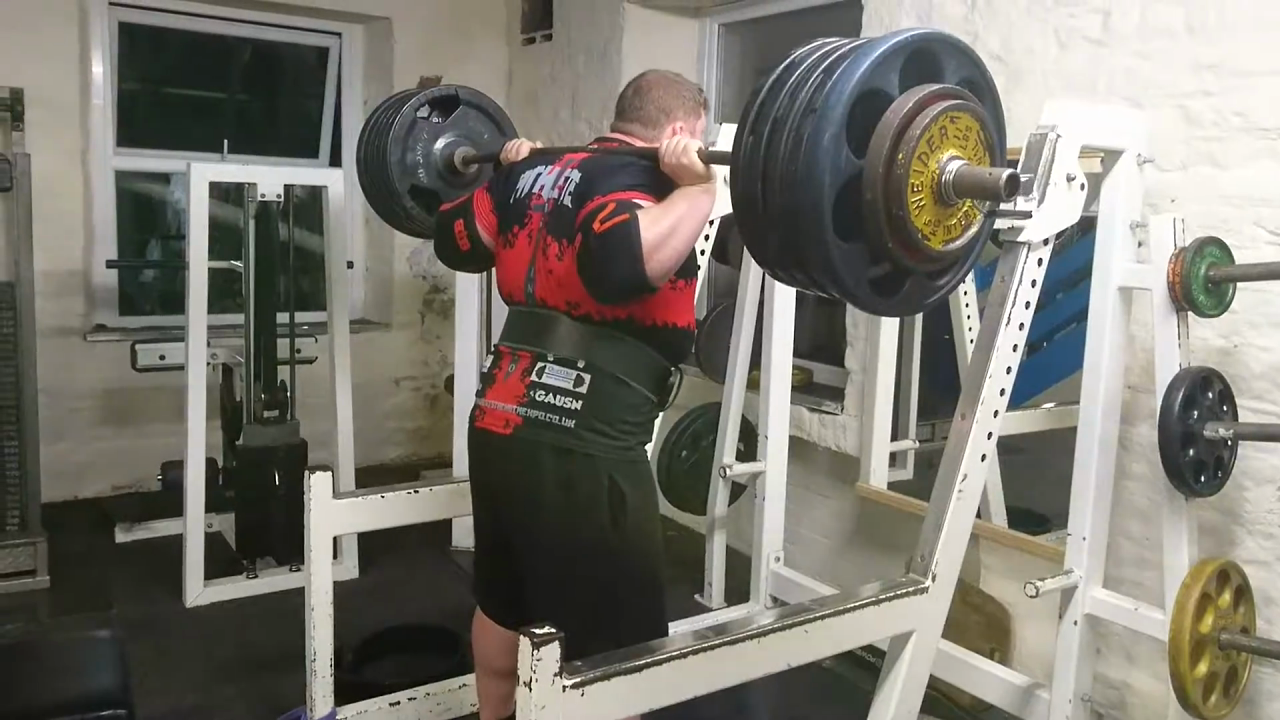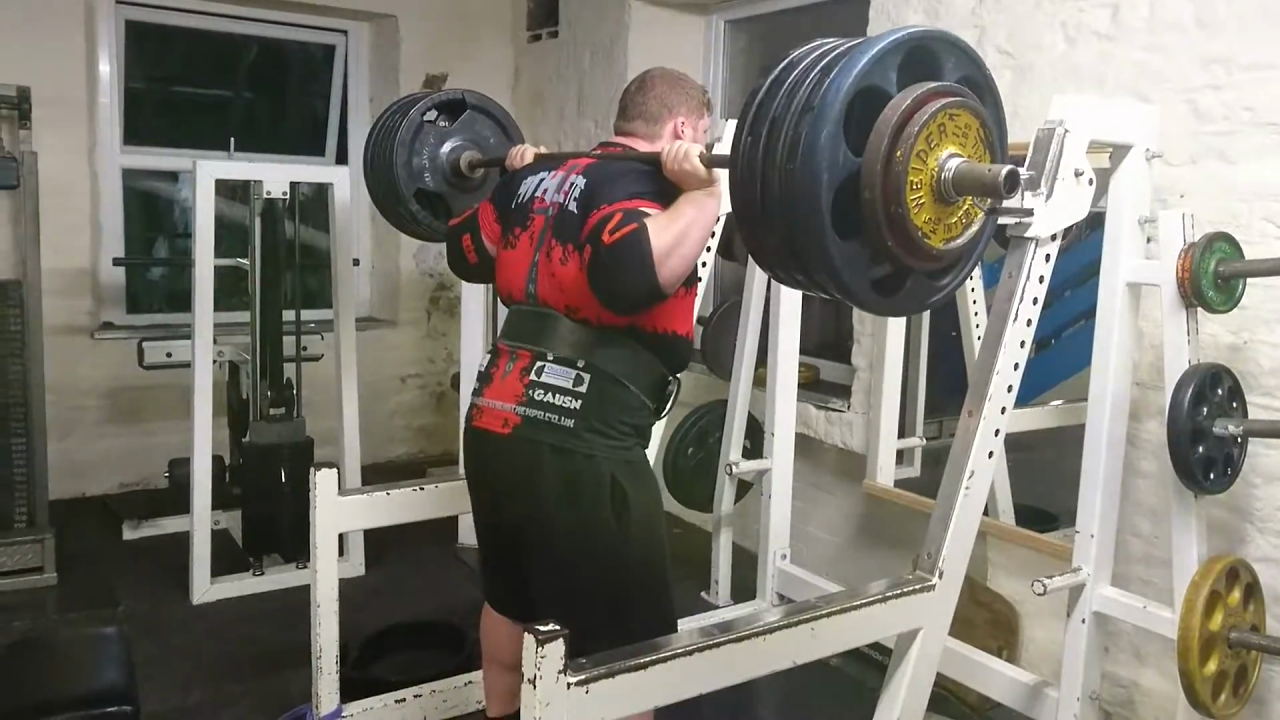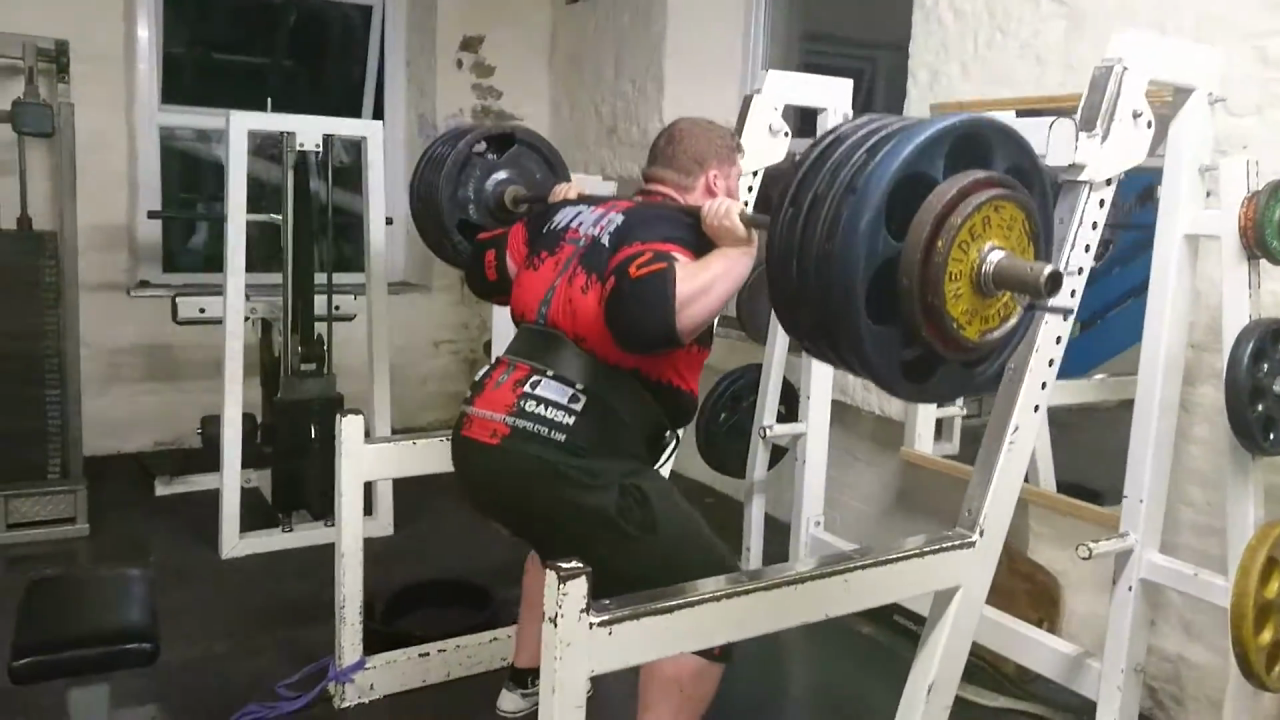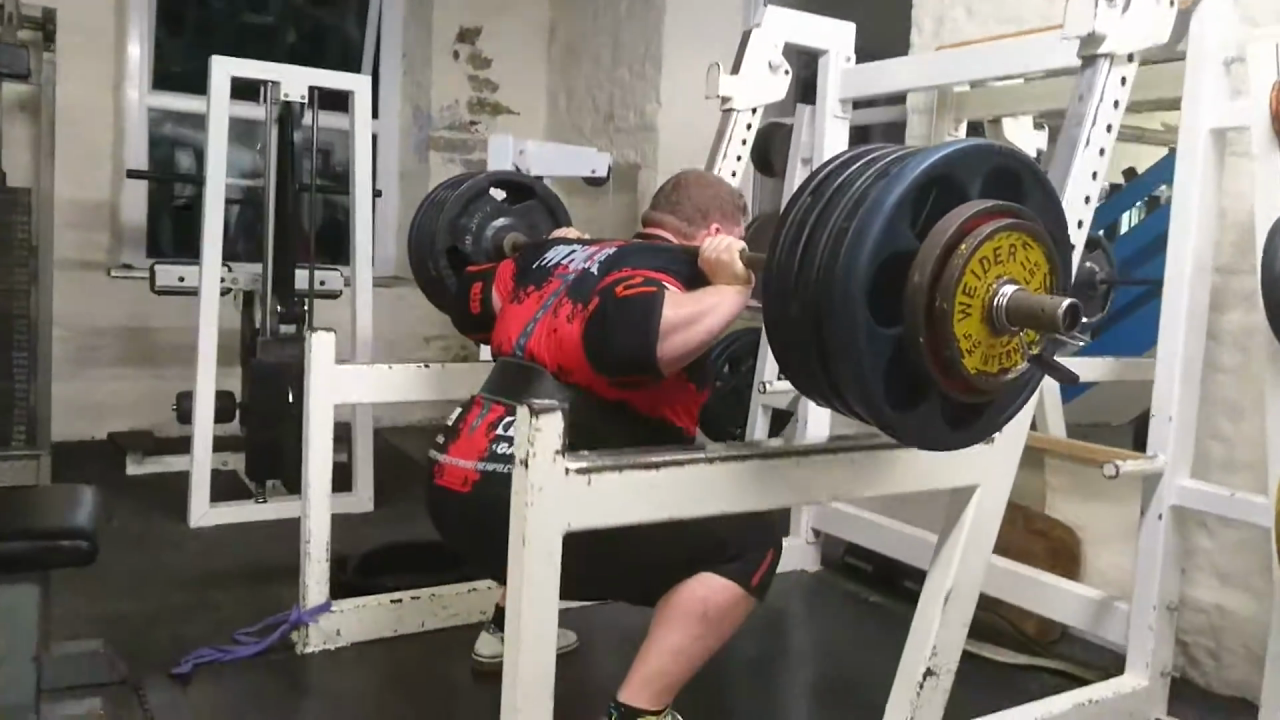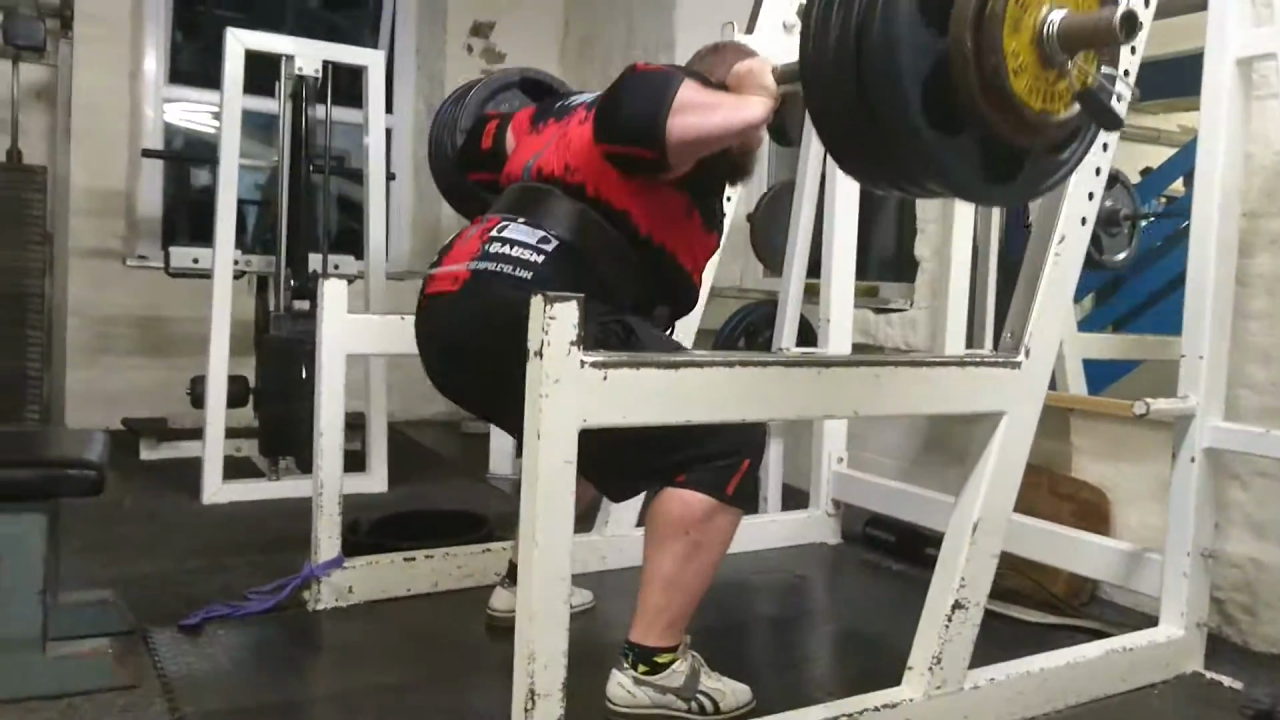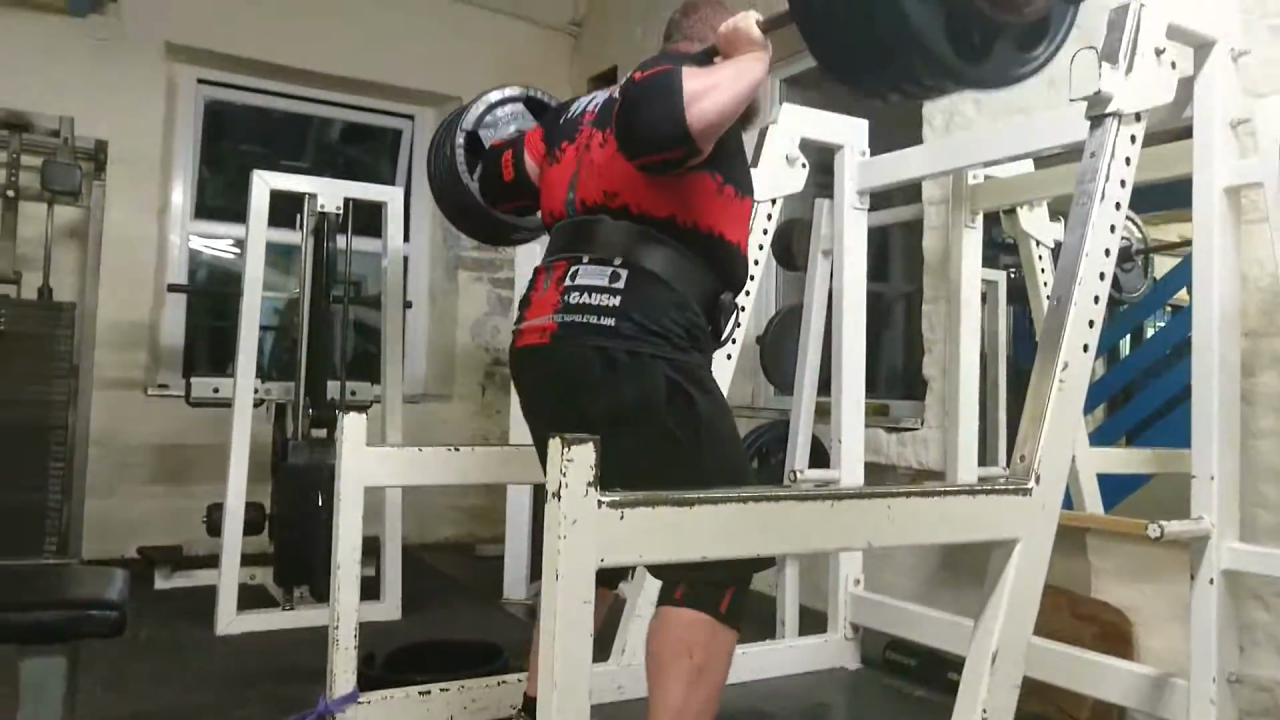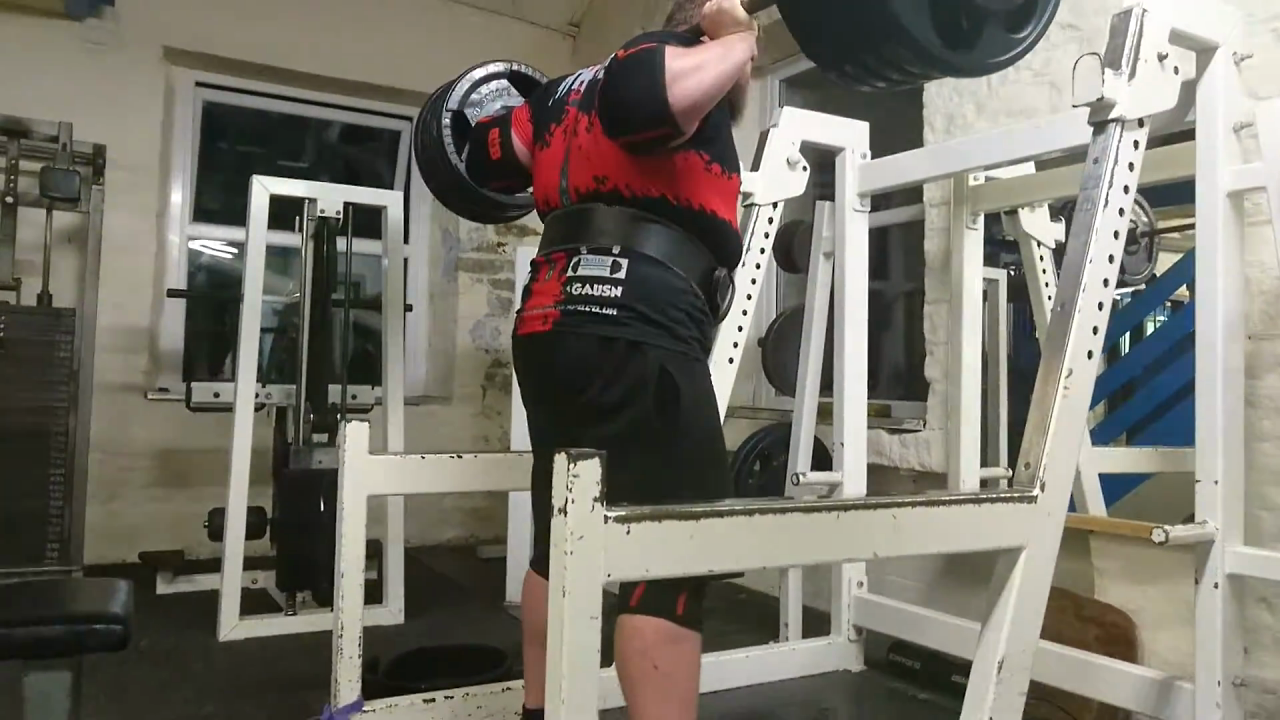
dt=0.7s
person 1, frame 1
left shoulder: (539, 173)
right shoulder: (637, 179)
left elbow: (454, 238)
right elbow: (622, 263)
right wrist: (697, 186)
left hip: (501, 424)
right hip: (580, 447)
left knee: (504, 602)
right knee: (613, 647)
person 1, frame 2
left shoulder: (539, 179)
right shoulder: (639, 185)
left elbow: (465, 251)
right elbow: (632, 276)
right wrist: (702, 192)
left hip: (495, 424)
right hip: (576, 446)
left knee: (512, 595)
right knee: (626, 648)
person 1, frame 3
left shoulder: (572, 212)
right shoulder: (675, 232)
left elbow: (484, 270)
right elbow: (650, 316)
right wrist: (736, 249)
left hip: (485, 437)
right hip: (563, 459)
left knee: (568, 534)
person 1, frame 4
left shoulder: (562, 254)
right shoulder: (669, 273)
left elbow: (472, 305)
right elbow: (627, 339)
right wrist: (732, 287)
left hip: (461, 490)
right knee: (749, 536)
left ankle: (508, 631)
person 1, frame 5
left shoulder: (578, 107)
right shoulder: (700, 115)
left elbow: (480, 148)
right elbow: (639, 110)
right wrist: (754, 102)
left hip: (456, 309)
right hip: (523, 312)
left knee: (592, 425)
right knee: (723, 440)
left ankle: (525, 583)
person 1, frame 6
left shoulder: (590, 107)
right shoulder: (684, 81)
left elbow: (497, 178)
right elbow: (665, 122)
right wrist: (753, 59)
left hip: (551, 340)
right hip: (630, 347)
right knee: (713, 554)
person 1, frame 7
left shoulder: (575, 85)
left elbow: (484, 154)
right elbow: (646, 96)
left hip: (556, 330)
right hip: (631, 335)
left knee: (563, 542)
right knee: (670, 557)
